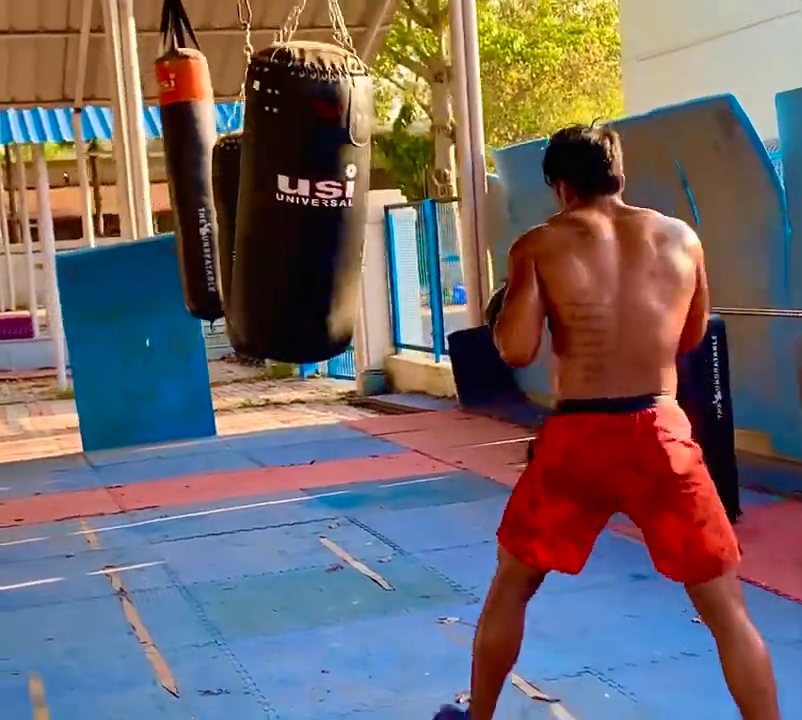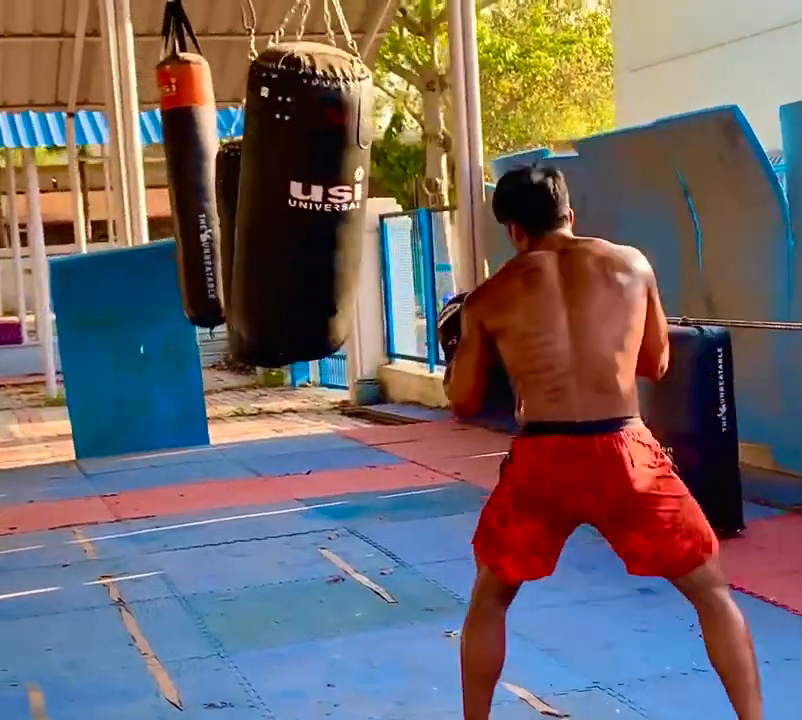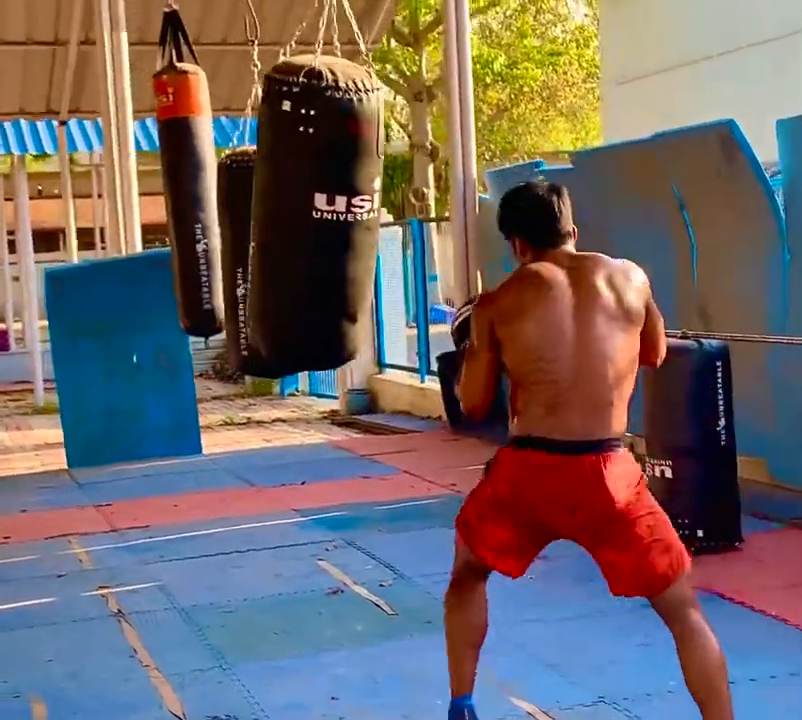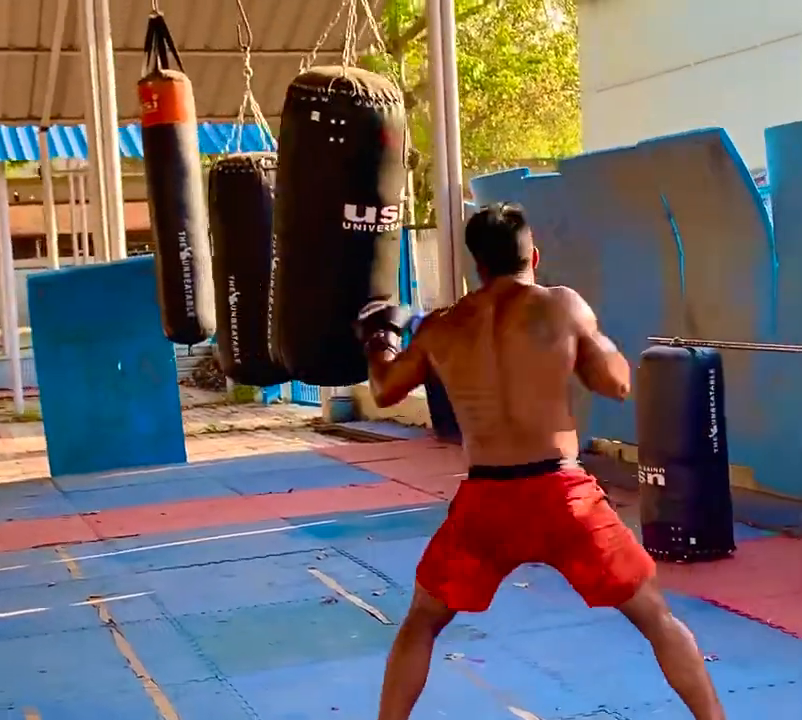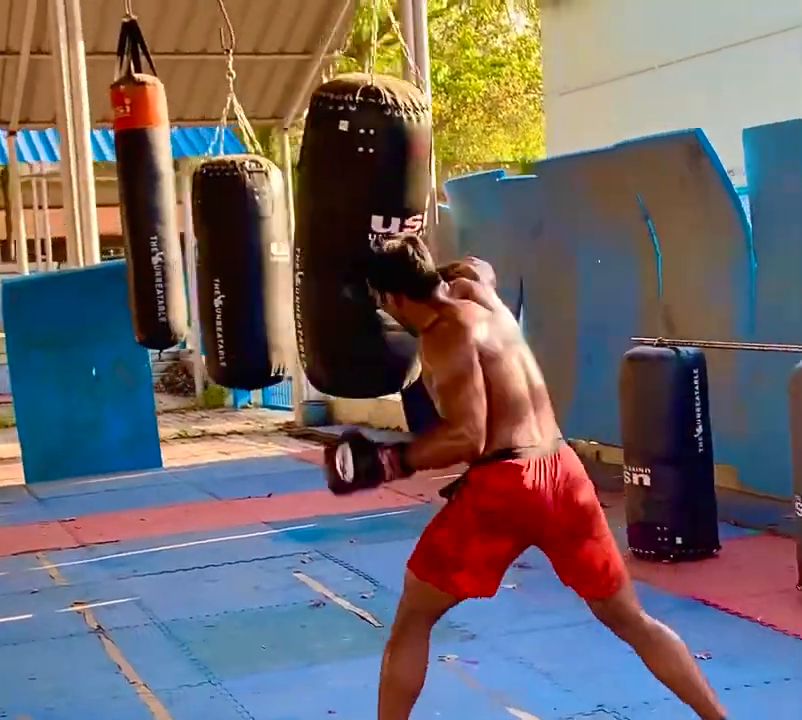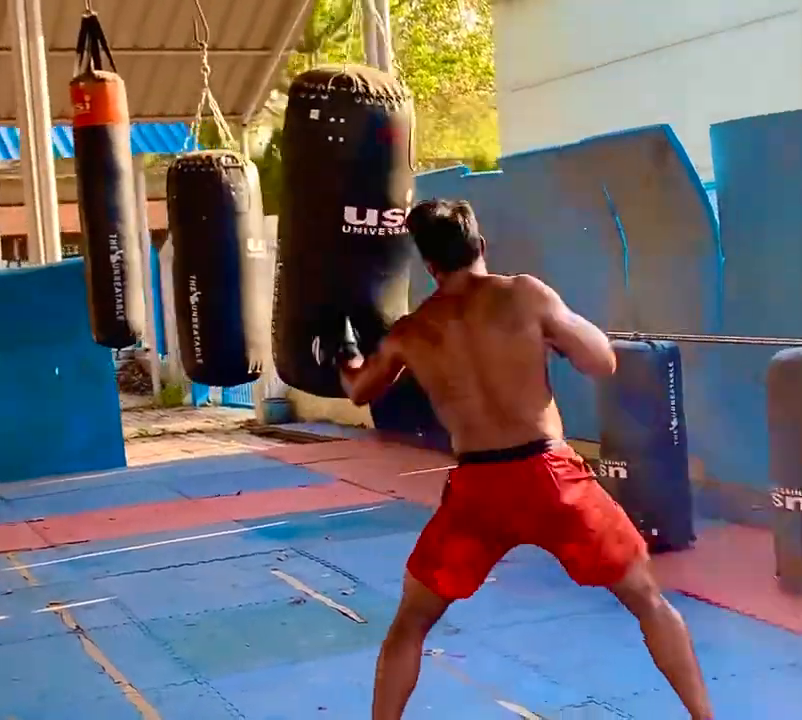
dt=0.2s
person 1, frame 1
left shoulder: (538, 247)
right shoulder: (681, 240)
left elbow: (518, 350)
left wrist: (500, 316)
left hip: (574, 440)
right hip: (658, 438)
left knee: (510, 586)
right knee: (725, 609)
person 1, frame 2
left shoulder: (491, 295)
right shoulder: (632, 265)
left elbow: (463, 400)
right elbow: (657, 362)
left wrist: (459, 339)
left hip: (541, 461)
right hip: (624, 456)
left knee: (489, 596)
right knee: (710, 591)
person 1, frame 3
left shoulder: (498, 304)
right shoulder: (629, 280)
left elbow: (473, 405)
right elbow: (656, 357)
left wrist: (473, 341)
left hip: (524, 473)
right hip: (606, 478)
left knee: (469, 573)
right knee: (683, 612)
person 1, frame 4
left shoulder: (437, 329)
right shoulder: (563, 306)
left elbow: (385, 393)
right elbow: (617, 383)
left wrist: (380, 337)
left hip: (486, 504)
right hip: (565, 497)
left knee: (421, 624)
right knee: (656, 617)
person 1, frame 5
left shoulder: (444, 338)
right shoulder: (476, 283)
left elbow: (468, 438)
left wrist: (386, 461)
left hip: (500, 488)
right hip: (563, 478)
left knee: (411, 623)
right knee: (631, 619)
person 1, frame 6
left shoulder: (409, 333)
right shoulder: (528, 294)
left elbow: (358, 389)
right elbow: (603, 362)
left wrist: (345, 360)
left hip: (478, 489)
right hip: (553, 478)
left knee: (411, 623)
right knee: (647, 598)
